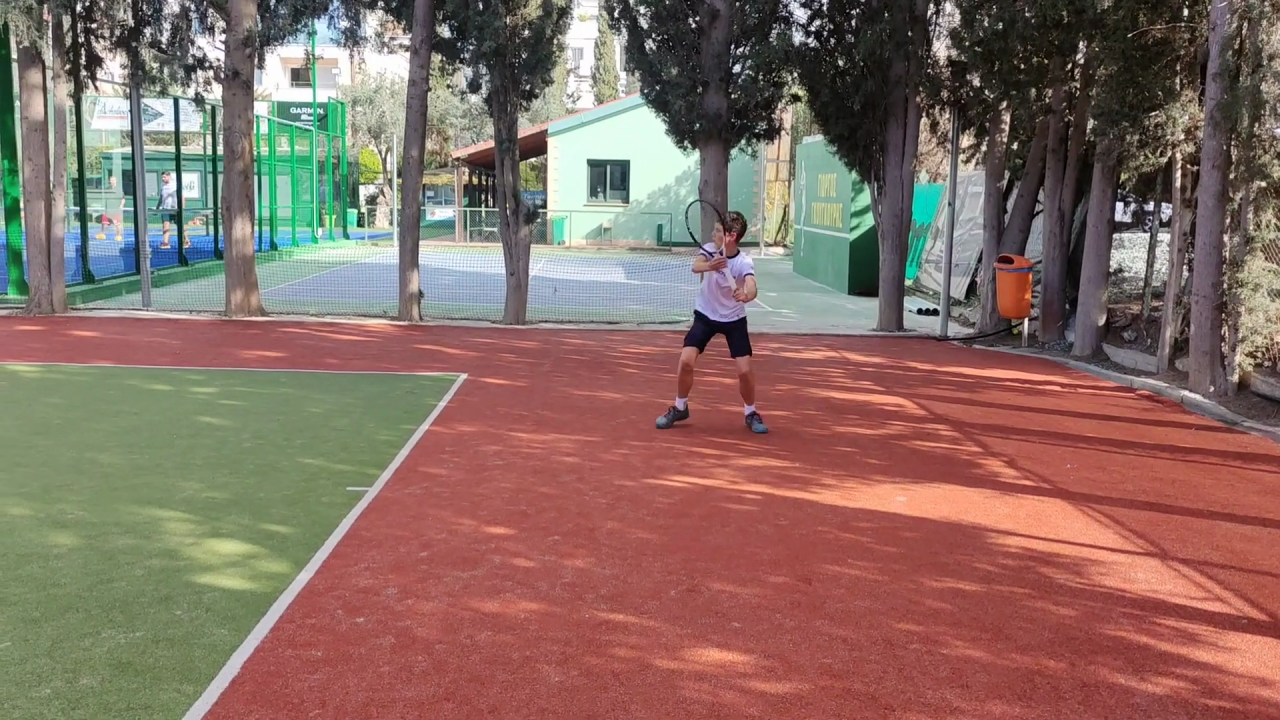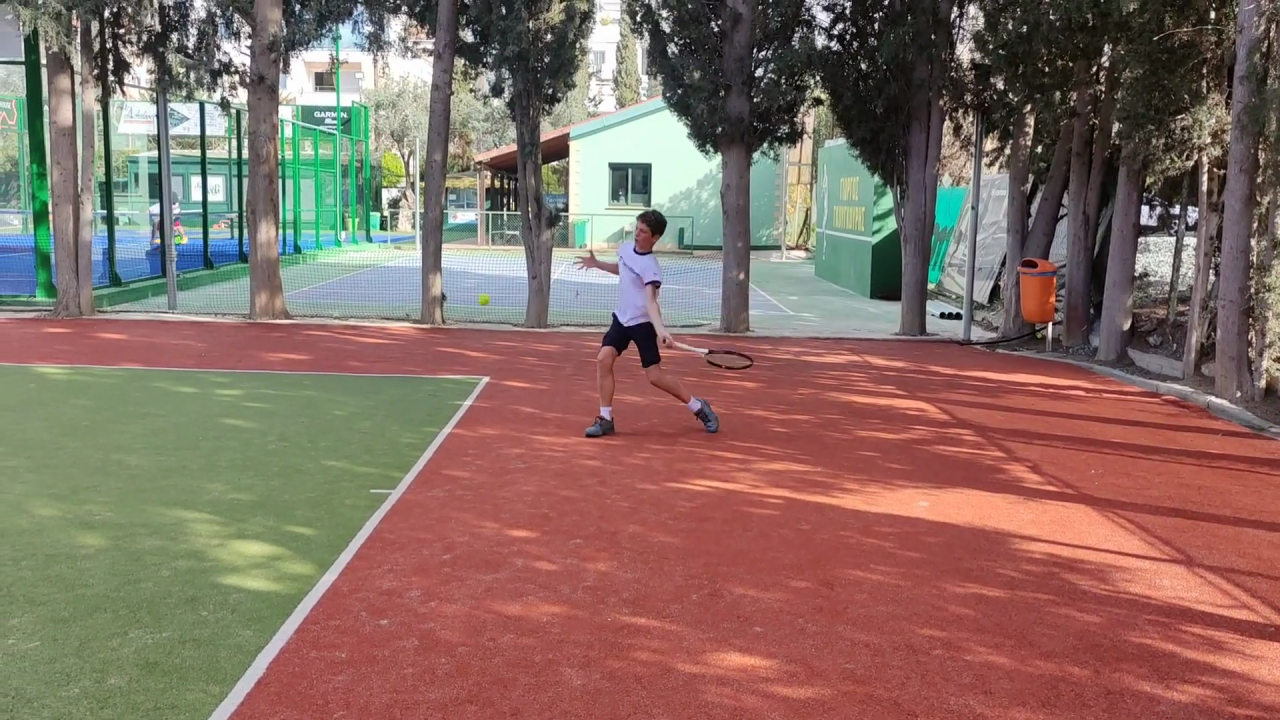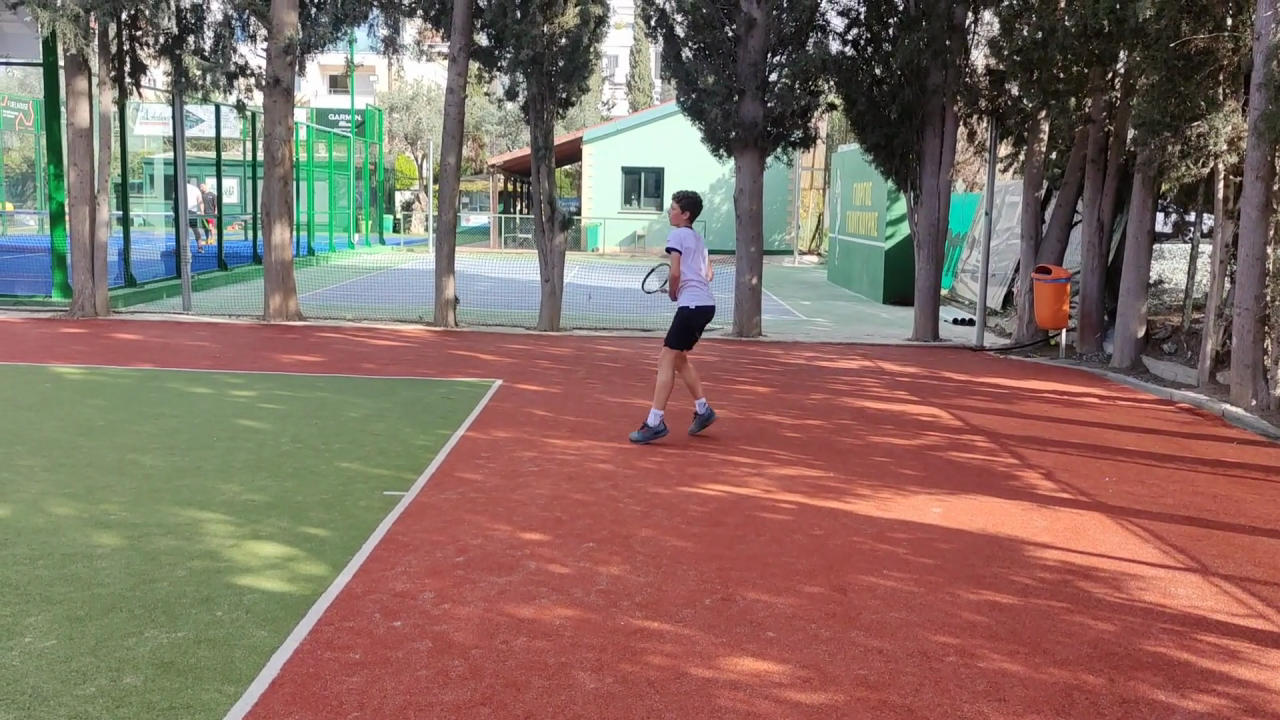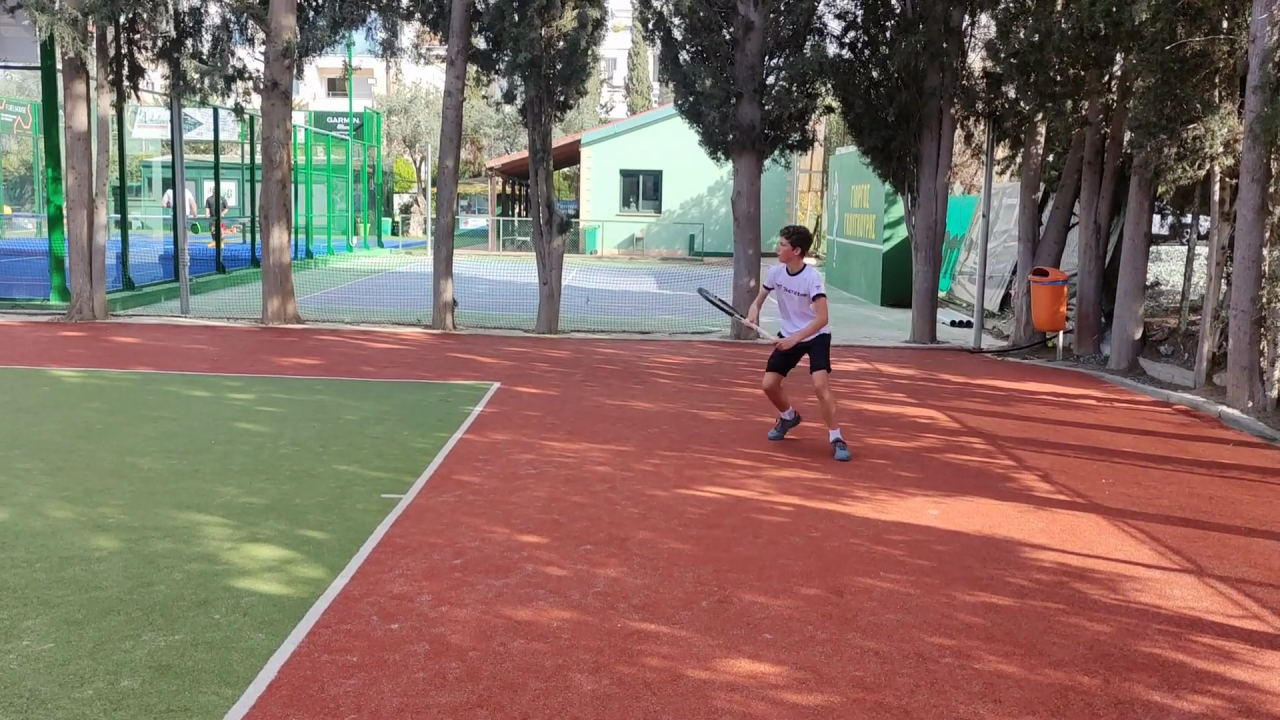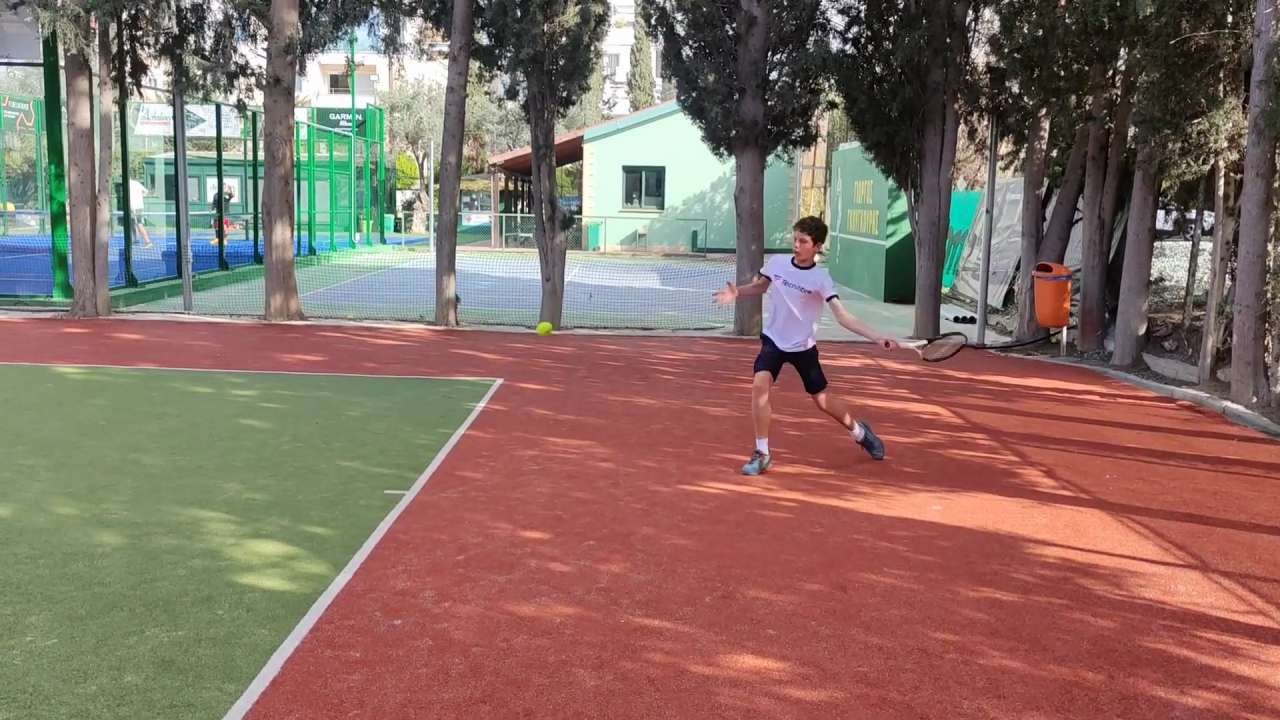
dt=1s
person 1, frame 1
left shoulder: (745, 263)
right shoulder: (710, 249)
left elbow: (752, 290)
right elbow: (696, 267)
left wrist: (745, 296)
right wrist: (710, 267)
left hip: (734, 320)
right hip: (706, 315)
left knee: (744, 370)
right knee: (686, 360)
left ankle: (751, 413)
right ankle: (679, 408)
person 1, frame 2
left shoulder: (651, 267)
right shoulder: (627, 248)
left elbow: (651, 303)
left wrist: (661, 331)
right wrist: (596, 263)
left hip: (643, 323)
right hip: (622, 319)
left knee: (655, 376)
right knee: (603, 360)
left ankle: (698, 407)
right ankle: (605, 418)
person 1, frame 3
left shoulder: (676, 235)
right shoulder: (699, 239)
left elbow: (675, 272)
left wrist: (672, 291)
left hip: (692, 306)
right hip: (705, 306)
left knee: (666, 359)
right knee: (680, 359)
left ankle: (654, 423)
right ankle: (703, 410)
person 1, frame 4
left shoulder: (813, 277)
right shoulder: (775, 272)
left elbow: (823, 318)
right elbow: (759, 299)
left wrist: (794, 339)
right wrist: (753, 313)
left hip: (816, 336)
right hip: (789, 336)
left knee: (820, 384)
right knee: (769, 384)
left ankle: (836, 439)
right ankle: (788, 416)
person 1, frame 5
left shoulder: (821, 279)
right shoulder: (777, 262)
left elbow: (844, 318)
right elbow: (758, 287)
left wrist: (878, 337)
right wrist: (736, 292)
left hip: (803, 347)
right hip: (773, 341)
left knee: (824, 401)
right knee: (759, 387)
left ankle: (860, 432)
right ankle: (762, 453)
